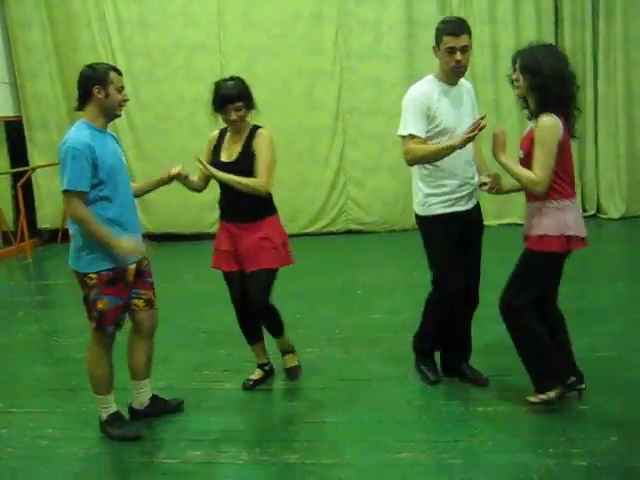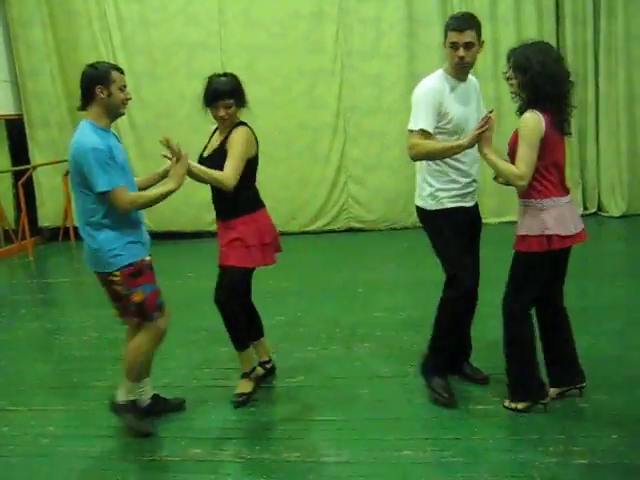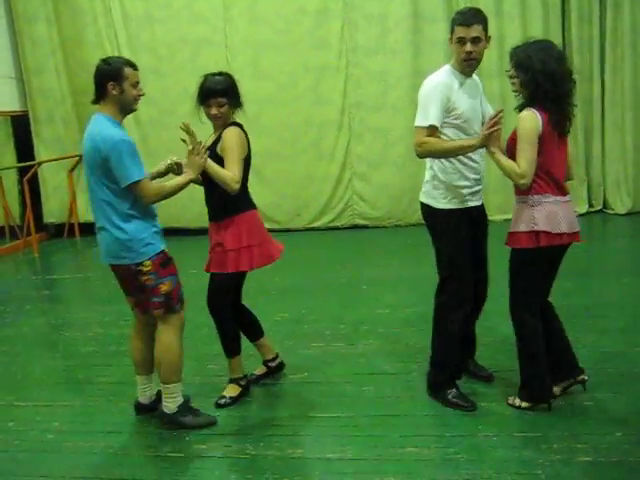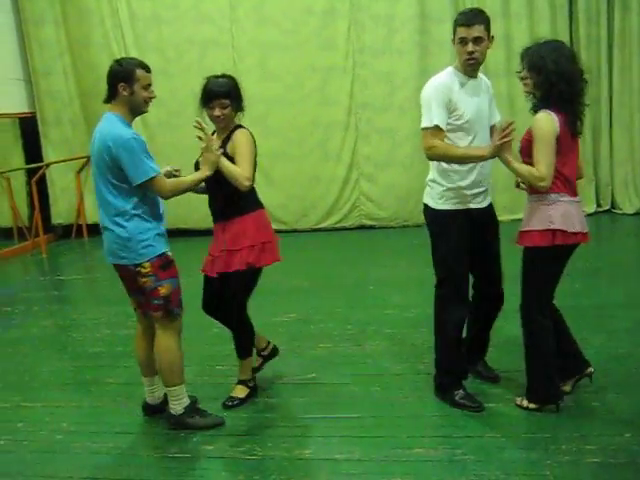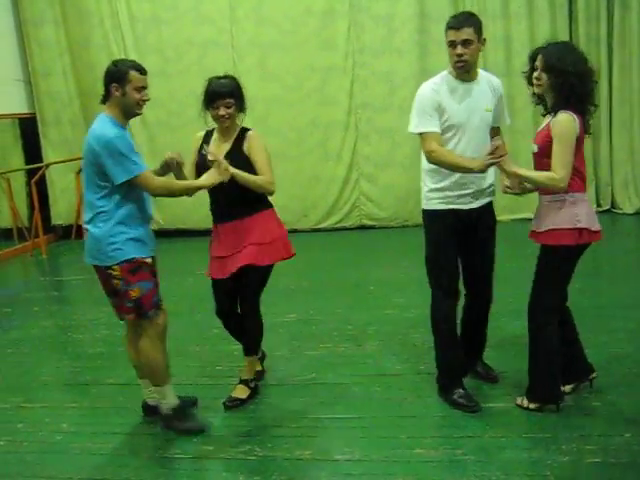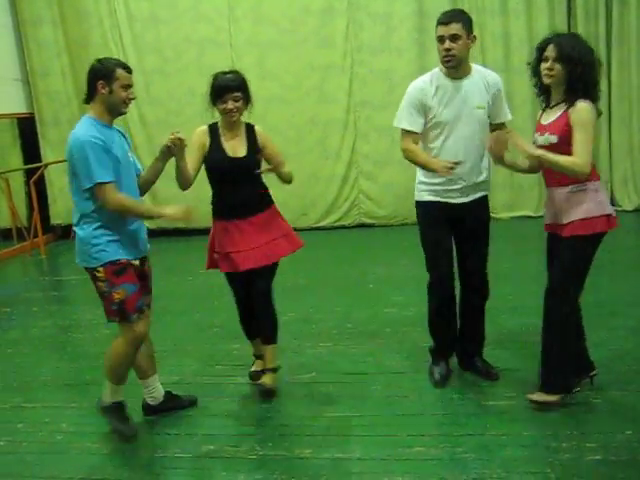
dt=0.2s
person 1, frame 1
left shoulder: (467, 88)
right shoulder: (419, 95)
right elbow: (410, 154)
left wrist: (484, 172)
right wrist: (458, 143)
left hip: (469, 206)
right hip: (436, 209)
left knee: (468, 289)
right knee: (448, 286)
left ankle: (456, 359)
right ankle: (424, 348)
person 1, frame 2
left shoulder: (473, 85)
right shoulder: (430, 89)
right elbow: (415, 148)
right wrist: (465, 143)
left hip: (467, 203)
right hip: (440, 206)
left knee: (469, 287)
right knee: (460, 284)
left ankle: (458, 359)
right ankle: (435, 367)
person 1, frame 3
left shoulder: (475, 84)
right shoulder: (437, 85)
right elbow: (422, 145)
right wrist: (473, 144)
left hip: (472, 201)
right hip: (445, 205)
left knee: (476, 287)
right knee: (455, 291)
left ankle: (463, 356)
right ankle: (441, 380)
person 1, frame 4
left shoulder: (484, 85)
right shoulder: (439, 86)
right elbow: (432, 147)
right wrist: (483, 153)
left hip: (482, 205)
right hip: (447, 207)
left knee: (492, 289)
right knee: (453, 295)
left ankle: (473, 355)
right ankle: (448, 380)
person 1, frame 5
left shoulder: (493, 86)
right shoulder: (431, 91)
right elbow: (431, 150)
right wrist: (472, 165)
left hip: (481, 204)
right hip: (441, 206)
left knee: (481, 289)
right knee: (445, 294)
left ankle: (472, 357)
right ankle: (450, 382)
person 1, frame 6
left shoulder: (490, 82)
right shoulder: (421, 89)
left elbow: (501, 130)
right elbow: (408, 142)
right wrist: (434, 164)
left hip: (475, 198)
right hip: (433, 199)
left knee: (475, 280)
right knee: (441, 279)
left ankle: (470, 352)
right ankle: (441, 352)
person 2, frame 1
left shoulder: (108, 138)
right shoulder: (78, 144)
right elbow: (76, 207)
left wrist: (163, 180)
right wrist: (115, 240)
left hip: (129, 255)
right hip: (100, 261)
left knee: (146, 323)
right knee: (104, 338)
left ankle: (143, 400)
right ankle: (108, 414)
person 2, frame 2
left shoulder: (106, 136)
right shoulder: (91, 144)
right elbow: (122, 202)
left wrist: (161, 174)
right wrist: (171, 185)
left hip: (126, 248)
right hip: (116, 254)
left knee: (140, 324)
right knee: (155, 325)
left ankle: (143, 397)
right ankle: (124, 398)
person 2, frame 3
left shoulder: (101, 130)
right shoulder: (112, 138)
right elbow: (147, 194)
left wrist: (160, 171)
right wrist: (189, 174)
left hip: (121, 244)
right hip: (139, 246)
left knee: (145, 320)
right knee: (171, 320)
left ankle: (147, 396)
right ankle: (172, 407)
person 2, frame 4
left shoulder: (112, 130)
right shoulder: (122, 137)
right elbow: (163, 189)
left wrist: (160, 175)
right wrist: (202, 173)
left hip: (131, 244)
right hip: (142, 248)
left knee: (149, 322)
right knee: (168, 324)
left ankle: (155, 397)
right ankle: (179, 408)
person 2, frame 5
left shoulder: (119, 132)
right shoulder: (106, 136)
right elbow: (151, 186)
left wrist: (165, 170)
right wrist: (203, 182)
left hip: (134, 246)
right hip: (117, 250)
left knee: (141, 326)
right knee: (153, 323)
left ankle: (157, 398)
right ankle: (166, 406)
person 2, frame 6
left shoulder: (117, 134)
right shoulder: (87, 139)
left elbow: (138, 184)
right elbow: (109, 198)
left wrist: (163, 156)
right wrist: (162, 213)
left hip: (133, 247)
right hip: (106, 252)
left knee: (140, 323)
right knee: (134, 328)
left ankle: (155, 396)
right ankle: (111, 400)
person 3, frame 1
left shoulder: (547, 123)
right shoulder: (545, 119)
left elbow: (539, 183)
left wrist: (502, 158)
right wrist: (506, 187)
left hip: (554, 225)
right hip: (555, 222)
left knee: (514, 302)
right knee: (542, 303)
left ankle: (551, 378)
right ankle: (566, 377)
person 3, frame 2
left shoulder: (531, 119)
right shoulder: (551, 117)
left elbow: (520, 177)
left wrist: (487, 151)
right wrist: (506, 177)
left hip: (542, 222)
right hip: (559, 218)
left knee: (515, 307)
right knee: (549, 302)
left ankle: (527, 391)
right ankle: (567, 376)
person 3, frame 3
left shoulder: (529, 117)
right shoulder: (555, 116)
left elbow: (523, 177)
right elbow: (566, 171)
left wrist: (495, 150)
left hip: (537, 220)
right hip: (559, 217)
left knee: (523, 307)
right knee: (537, 301)
left ankle: (536, 390)
right ankle: (565, 370)
person 3, frame 4
left shoulder: (545, 119)
right shoulder: (564, 117)
left elbow: (543, 178)
left wrist: (507, 158)
right wrist: (531, 181)
left hip: (549, 220)
right hip: (563, 217)
left knee: (533, 307)
right knee: (542, 301)
left ankle: (543, 391)
right ankle: (573, 366)
person 3, frame 5
left shoulder: (565, 119)
right shoulder: (555, 117)
left elbow: (559, 179)
left wrist: (515, 170)
right wrist: (523, 185)
left hip: (566, 220)
right hip: (554, 218)
left knee: (541, 305)
right knee: (552, 301)
left ankle: (543, 391)
right ankle: (576, 369)
person 3, frame 6
left shoulder: (581, 108)
right shoulder: (544, 111)
left elbow: (582, 166)
right elbow: (533, 166)
left wrist: (531, 149)
right wrist: (504, 158)
left hip: (585, 210)
right hip: (557, 211)
left knee: (558, 295)
right knee: (560, 294)
left ankle: (556, 382)
right ankle: (578, 368)
person 4, frame 1
left shoulder: (261, 137)
right shoulder: (214, 139)
left elbow: (264, 186)
right elbow: (200, 184)
left wrist: (217, 174)
right wrist: (185, 177)
left hip: (262, 229)
right hip: (230, 230)
left knee: (258, 301)
right knee: (240, 302)
left ankle: (286, 347)
right ankle: (263, 363)
person 4, frame 2
left shoulder: (242, 134)
right shoulder: (219, 133)
left elbow: (227, 181)
right elbow: (208, 176)
left wrist: (188, 163)
right wrist: (184, 166)
left hip: (247, 226)
right hip: (231, 225)
left knee: (224, 297)
right knee: (238, 298)
left ankle: (248, 373)
right ankle: (264, 361)
person 4, frame 3
left shoulder: (232, 133)
right shoulder: (217, 133)
left elbow: (232, 184)
left hip: (238, 229)
right hip: (226, 229)
left knee: (219, 304)
right knee: (227, 303)
left ankle: (237, 378)
right ankle: (271, 358)
person 4, frame 4
left shoulder: (242, 136)
right shoulder: (213, 136)
left elbow: (243, 181)
left wrist: (214, 152)
left hip: (248, 229)
right hip: (225, 231)
left knee: (234, 303)
right knee: (212, 304)
left ankle: (246, 380)
right ankle: (263, 345)
person 4, frame 5
left shoulder: (250, 138)
right shoulder: (203, 139)
left elbow: (269, 185)
left wrist: (230, 170)
right wrist: (176, 169)
left hip: (258, 229)
right hip: (224, 233)
left knee: (248, 303)
right knee: (224, 308)
left ankle: (247, 379)
right ankle: (256, 353)
person 4, frame 6
left shoulder: (257, 134)
right shoulder: (204, 135)
left elbow: (287, 177)
right elbow: (184, 183)
left wrist: (277, 169)
right wrist: (177, 156)
left hip: (264, 223)
right hip: (227, 228)
left knee: (262, 294)
right knee: (244, 298)
left ankle: (269, 368)
right ankle: (259, 354)
